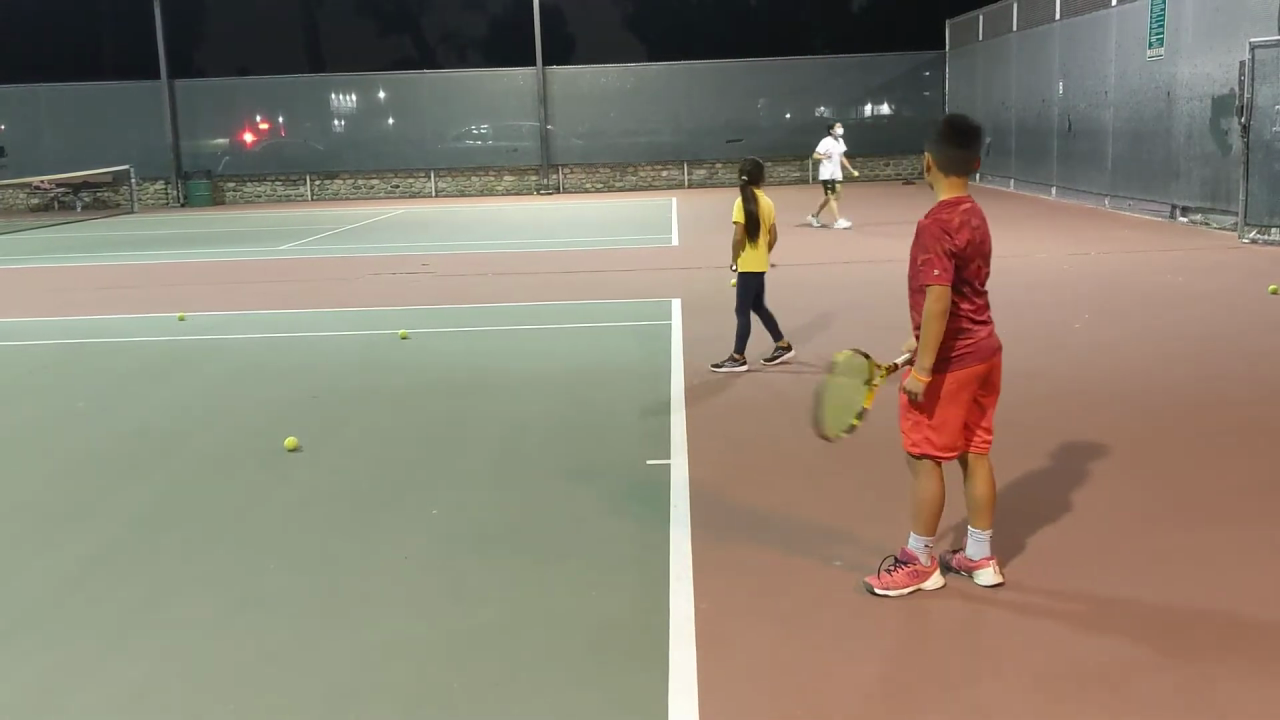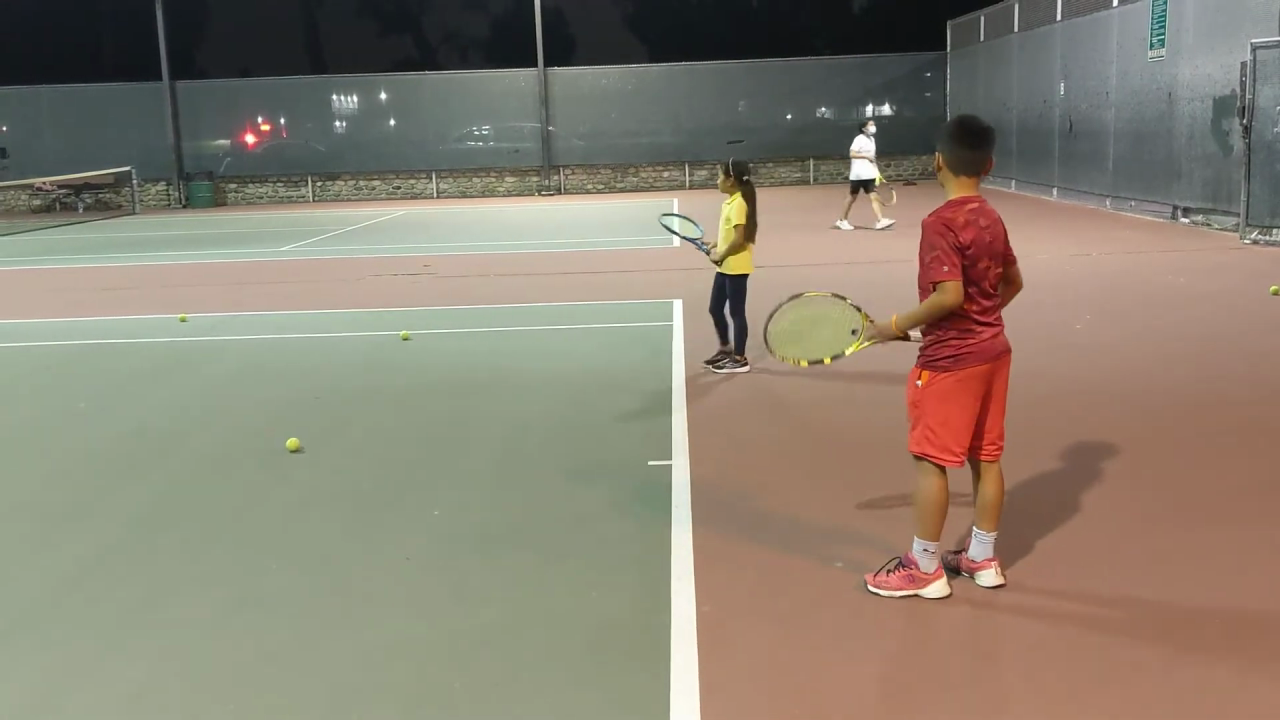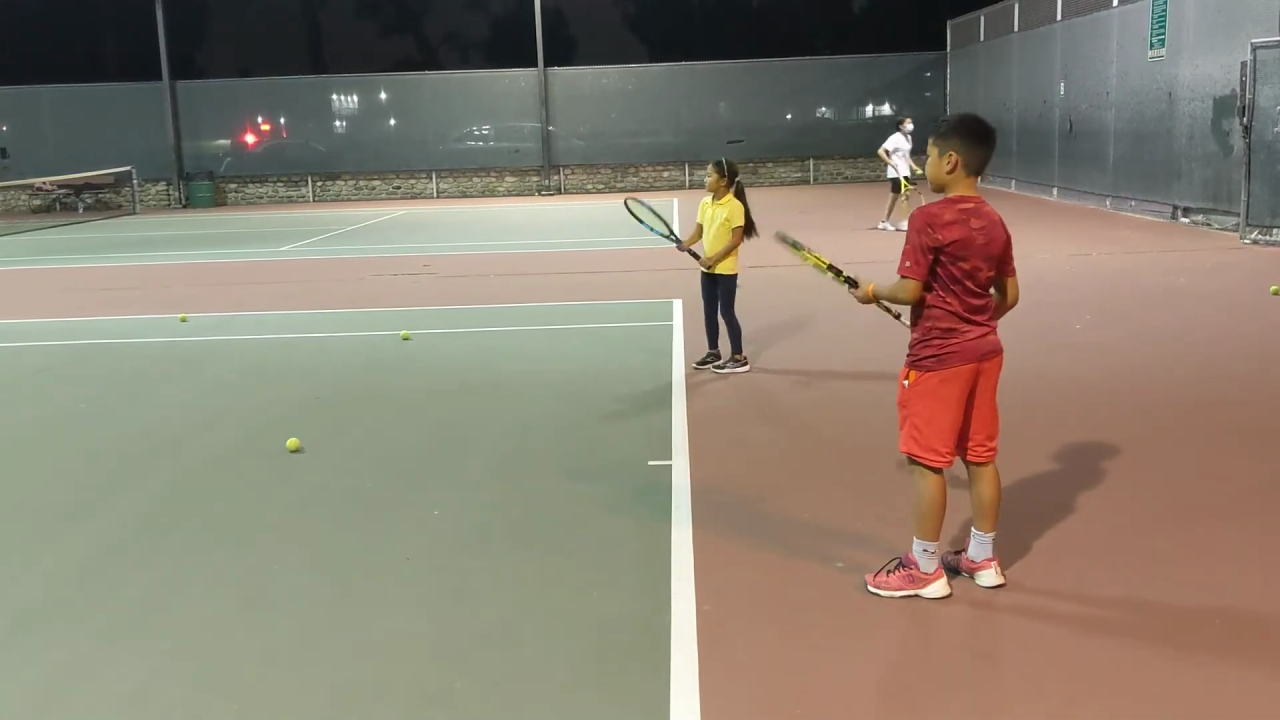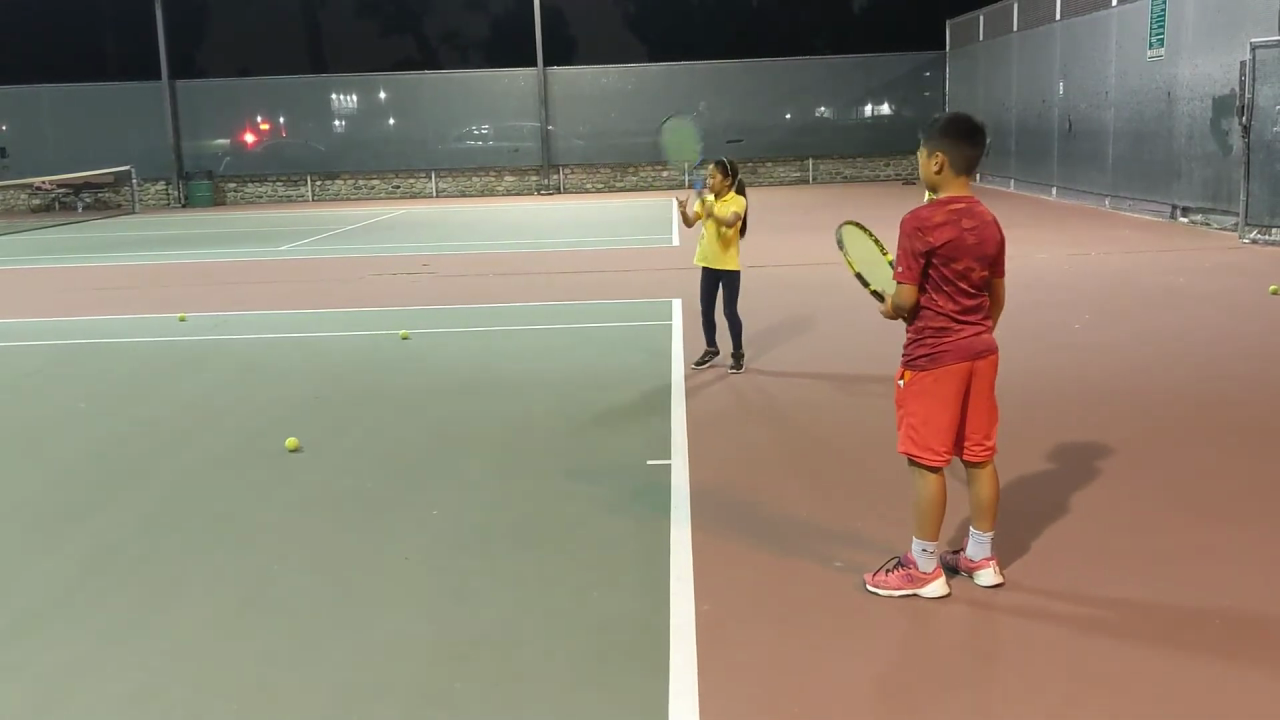
dt=0.4s
person 1, frame 1
left shoulder: (935, 225)
right shoulder: (975, 217)
left elbow: (938, 300)
left wrist: (921, 369)
left hip: (950, 359)
right hip: (983, 350)
left knee: (927, 457)
right knee: (975, 453)
left ankle: (921, 561)
right ankle: (980, 556)
person 1, frame 2
left shoulder: (940, 223)
right shoulder: (992, 219)
left elbow: (948, 296)
right elbow: (1013, 284)
left wrist: (899, 323)
left hip: (949, 359)
right hip: (992, 351)
left knee: (930, 459)
right knee: (986, 456)
left ankle: (924, 568)
right ankle: (982, 558)
person 1, frame 3
left shoulder: (928, 219)
right shoulder: (995, 223)
left elbow: (910, 291)
right elbow: (1009, 295)
left wrist: (873, 292)
left hip: (937, 358)
right hip: (984, 352)
left knee: (927, 461)
right knee: (981, 456)
left ankle: (926, 568)
right ankle: (982, 558)
person 1, frame 4
left shoulder: (919, 222)
right shoulder: (989, 223)
left elbow: (908, 298)
right elbow: (997, 297)
left wrist: (889, 308)
left hip: (933, 357)
right hip: (981, 353)
left knee: (927, 461)
right knee: (979, 456)
left ankle: (924, 568)
right ankle: (981, 557)
person 2, frame 1
left shoulder: (742, 202)
right shoulder: (767, 202)
left elbow: (738, 236)
right elbow: (773, 236)
left wrist: (734, 260)
left hip: (748, 265)
right hip: (759, 263)
left knee: (742, 311)
right knee: (758, 307)
left ankle: (738, 357)
right ankle: (783, 346)
person 2, frame 2
left shoulder: (738, 204)
right shoulder: (733, 202)
left elbow: (740, 238)
left wrist: (720, 255)
right wrist: (718, 247)
left hip: (736, 268)
right hip: (726, 267)
left knee: (736, 312)
right knee: (715, 308)
left ankle: (739, 359)
right ankle: (725, 348)
person 2, frame 3
left shoulder: (734, 206)
right shoulder: (705, 203)
left elbow: (736, 239)
right elbow: (699, 232)
left wrist: (714, 258)
right wrist: (686, 244)
left hip: (726, 268)
right hip: (708, 268)
left knee: (727, 312)
right knee: (709, 312)
left ankle: (739, 358)
right ankle: (713, 352)
person 2, frame 4
left shoulder: (738, 201)
right shoulder: (705, 201)
left elbow: (731, 222)
right elbow: (690, 223)
left wrist: (714, 215)
right wrist: (683, 212)
left hip: (730, 265)
right hip: (709, 263)
left knee: (730, 311)
right knee: (706, 310)
left ankle: (738, 353)
right ankle: (711, 349)
